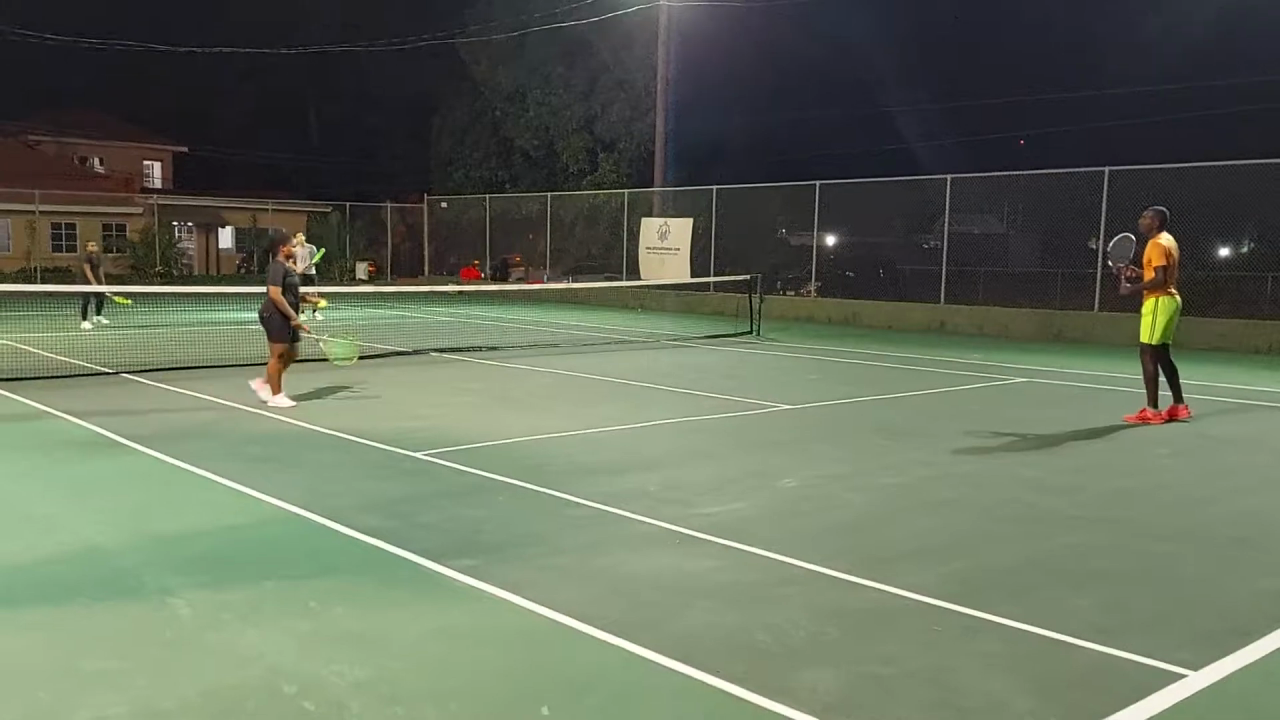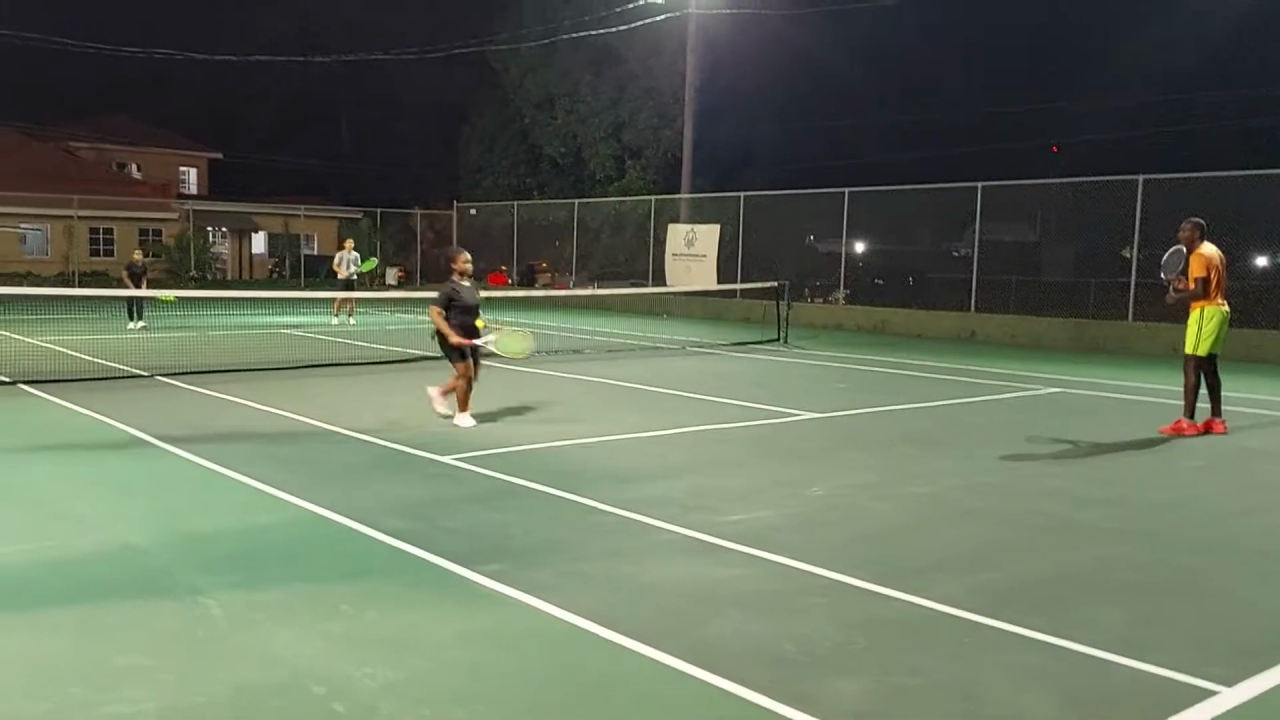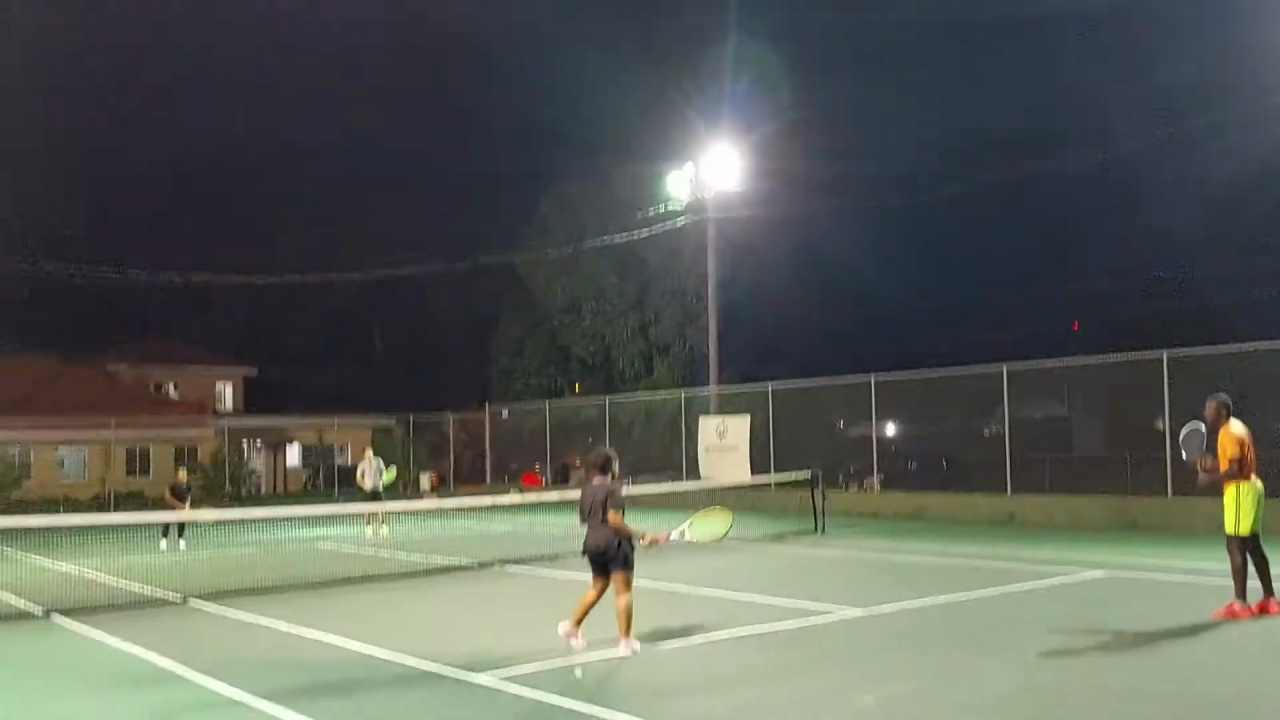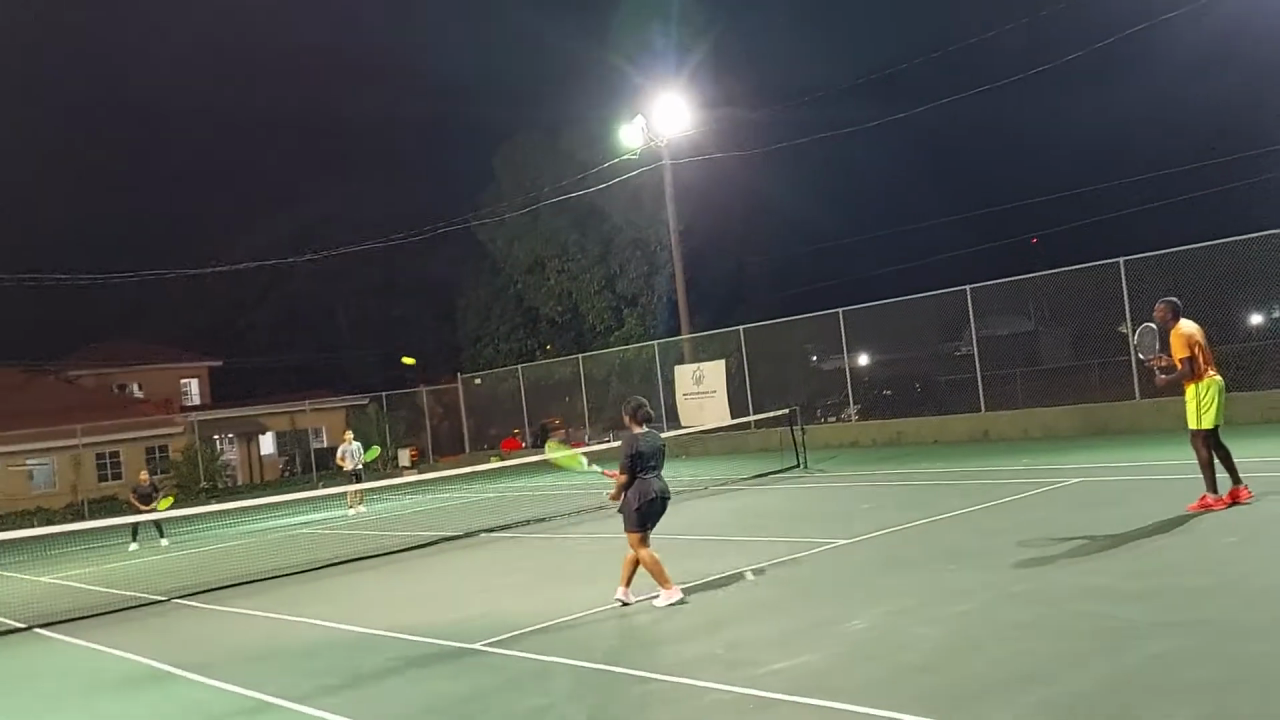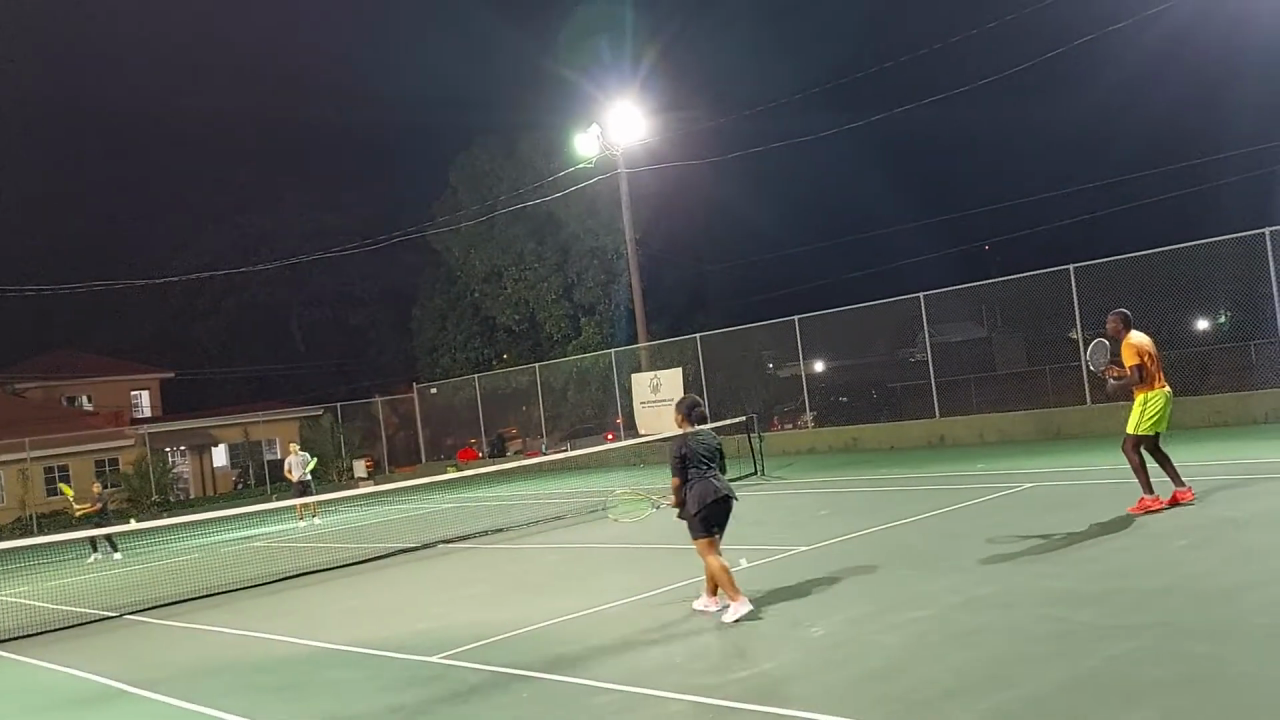
dt=1s
person 1, frame 1
left shoulder: (1158, 243)
right shoulder: (1166, 240)
left elbow: (1161, 279)
left wrist: (1133, 288)
right wrist: (1138, 273)
left hip: (1159, 302)
right hip: (1167, 300)
left knee: (1147, 354)
right knee: (1162, 355)
left ankle: (1152, 410)
right ankle: (1179, 406)
person 1, frame 2
left shoulder: (1199, 255)
right shoulder: (1215, 252)
left elbow: (1200, 291)
left wrist: (1177, 297)
right wrist: (1187, 286)
left hip: (1205, 312)
right hip: (1219, 310)
left knee: (1191, 365)
right knee: (1209, 365)
left ankle: (1188, 421)
right ankle: (1216, 420)
person 1, frame 3
left shoulder: (1228, 432)
right shoulder: (1237, 428)
left elbow: (1236, 470)
left wrist: (1210, 479)
right wrist: (1215, 465)
left hip: (1240, 490)
right hip: (1250, 488)
left knee: (1235, 545)
right knee: (1252, 545)
left ankle: (1240, 604)
person 1, frame 4
left shoulder: (1178, 334)
right shoulder: (1190, 326)
left elbow: (1189, 371)
left wrist: (1166, 380)
right wrist: (1170, 361)
left hip: (1201, 387)
right hip: (1211, 382)
left knee: (1199, 440)
right knee: (1212, 439)
left ankle: (1212, 497)
right ankle: (1239, 487)
person 1, frame 5
left shoulder: (1129, 344)
right shoulder: (1141, 337)
left elbow: (1138, 378)
left wrist: (1116, 386)
right wrist: (1121, 373)
left hip: (1150, 397)
right hip: (1161, 393)
left knee: (1130, 447)
right knee: (1151, 445)
left ankle: (1150, 498)
right ankle: (1182, 490)
person 2, frame 1
left shoulder: (286, 267)
right shoulder: (277, 268)
right elbow: (275, 295)
right wrist: (293, 317)
left hip: (283, 316)
right hip: (274, 316)
left knee: (290, 355)
right knee: (277, 355)
left ankle: (263, 383)
right ankle: (276, 396)
person 2, frame 2
left shoulder: (472, 285)
right shoulder: (449, 288)
right elbow: (435, 314)
left wrist: (479, 320)
right wrist: (451, 335)
left hip: (470, 336)
right hip: (454, 338)
left knee: (471, 376)
right knee: (466, 375)
left ankle: (439, 393)
right ankle: (462, 414)
person 2, frame 3
left shoulder: (587, 490)
right shoulder: (612, 490)
left elbow: (584, 519)
right elbow: (615, 520)
right wrist: (642, 536)
left hip: (593, 543)
right hip: (613, 543)
left knee: (597, 588)
right knee: (623, 591)
left ankle: (571, 626)
right ankle: (626, 641)
person 2, frame 4
left shoulder: (630, 442)
right shoulder: (657, 438)
left elbow: (625, 478)
left wrist: (616, 493)
right wrist: (620, 474)
left hip: (639, 496)
right hip: (660, 493)
left knee: (640, 547)
right knee: (639, 544)
left ankle: (670, 589)
right ankle: (624, 590)
person 2, frame 5
left shoulder: (680, 443)
right shoulder: (712, 437)
left elbow: (677, 480)
left wrist: (677, 500)
left hip: (701, 499)
right hip: (723, 494)
left knee: (709, 554)
right knee: (712, 550)
left ankle: (738, 600)
right ankle: (709, 598)
